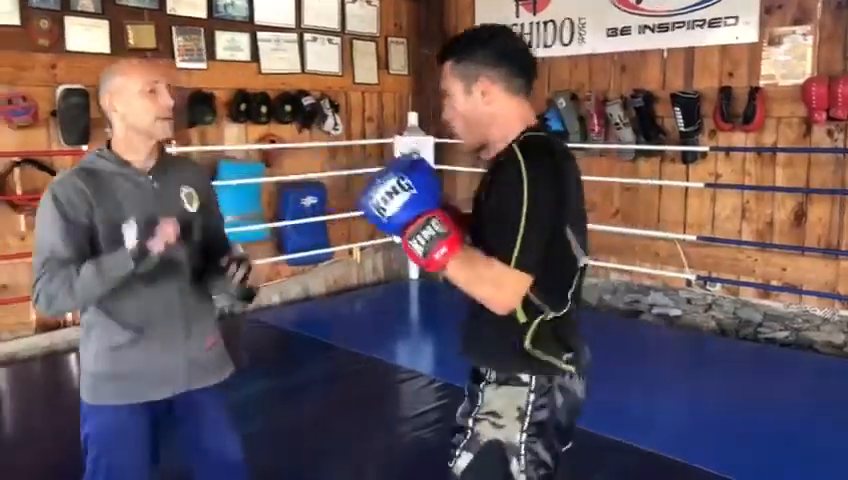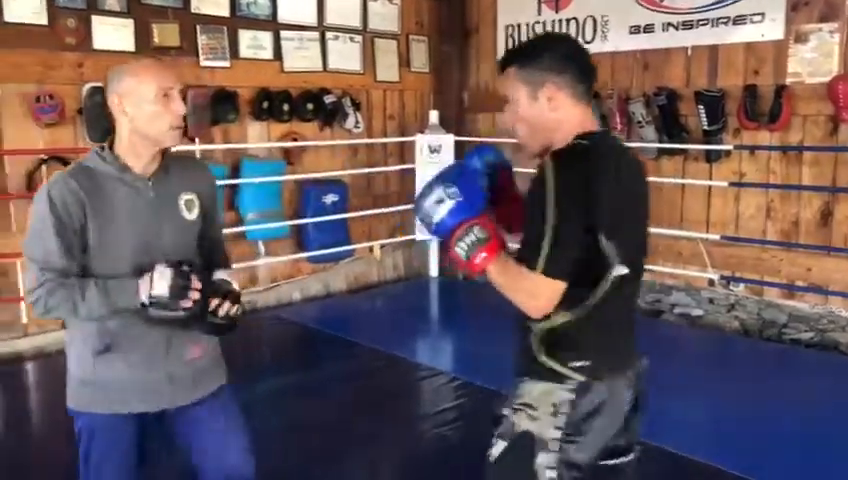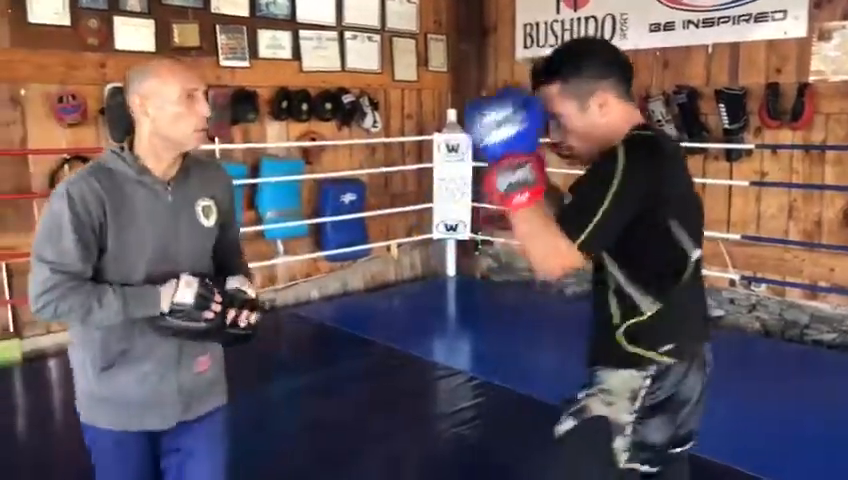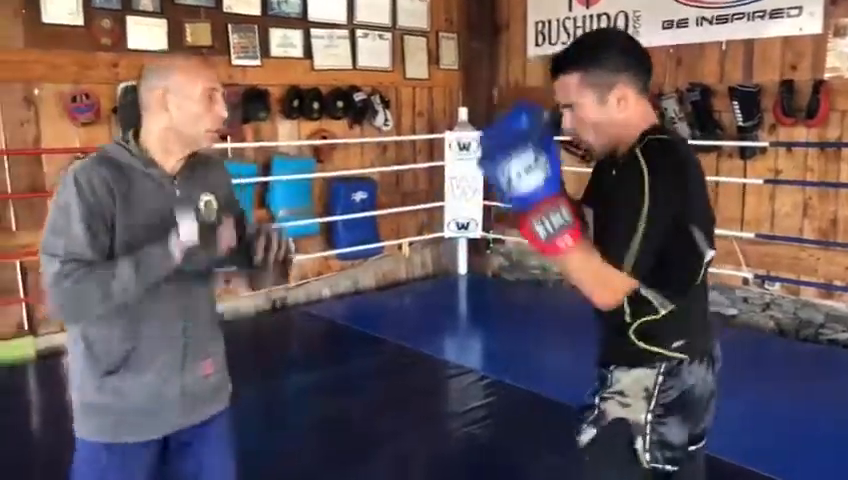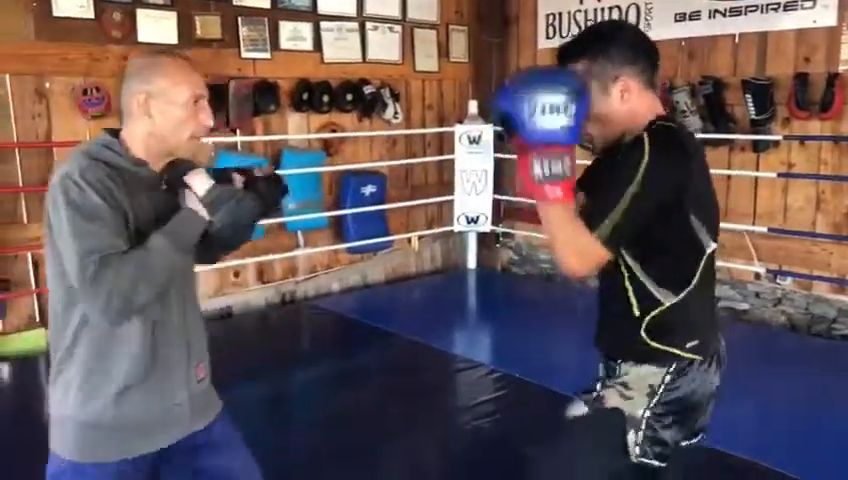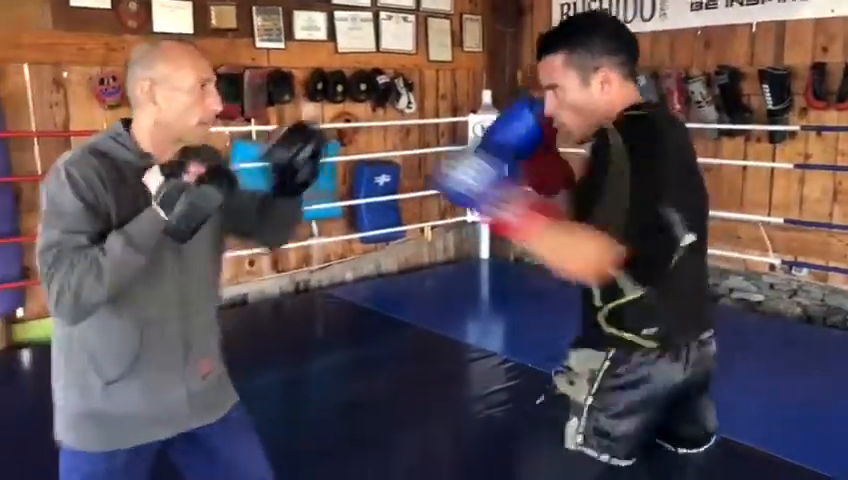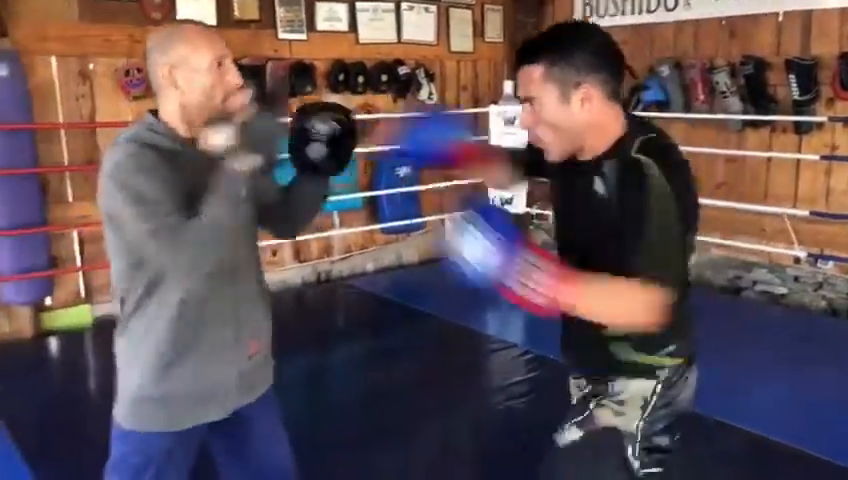
dt=0.2s
person 1, frame 1
left shoulder: (522, 166)
right shoulder: (546, 156)
left elbow: (501, 292)
left wrist: (425, 228)
right wrist: (441, 216)
left hip: (523, 383)
right hip: (551, 369)
person 1, frame 2
left shoulder: (565, 172)
right shoulder: (620, 162)
left elbow: (538, 296)
left wrist: (471, 236)
left hip: (568, 386)
right hip: (616, 373)
person 1, frame 3
left shoulder: (630, 164)
right shoulder: (648, 152)
left elbow: (551, 258)
right elbow: (570, 219)
left wrist: (510, 164)
right wrist: (525, 163)
left hip: (641, 371)
right hip: (677, 358)
person 1, frame 4
left shoulder: (651, 169)
right shoulder: (634, 157)
left elbow: (606, 287)
right elbow: (592, 231)
left wrist: (540, 206)
right wrist: (542, 190)
left hip: (653, 370)
right hip: (682, 359)
person 1, frame 5
left shoulder: (655, 154)
right shoulder: (629, 149)
left elbow: (578, 261)
right elbow: (589, 212)
left hip: (659, 368)
right hip: (688, 357)
person 1, frame 6
left shoulder: (632, 146)
right shoulder: (647, 133)
left elbow: (589, 257)
right elbow: (592, 222)
left wrist: (506, 202)
left hip: (627, 356)
person 1, frame 7
left shoulder: (646, 174)
right shoulder: (581, 150)
left elbow: (642, 307)
right elbow: (509, 170)
left wrist: (532, 276)
left hip: (638, 376)
person 2, frame 1
left shoulder: (190, 176)
right shoulder: (73, 190)
right elbow: (49, 290)
left wrist: (231, 267)
right wrist: (131, 254)
left hip: (197, 362)
right hip: (121, 376)
person 2, frame 2
left shoulder: (196, 178)
right shoulder: (67, 193)
right elbow: (44, 292)
left wrist: (221, 285)
right wrist: (139, 290)
left hip: (193, 369)
right hip: (108, 381)
person 2, frame 3
left shoulder: (214, 181)
right shoulder: (86, 192)
right elbow: (49, 297)
left wrist: (239, 289)
right wrist: (158, 299)
left hip: (198, 386)
right hip: (117, 394)
person 2, frame 4
left shoulder: (209, 176)
right shoulder: (91, 181)
left elbow: (232, 247)
right elbow: (66, 295)
left wrist: (261, 253)
right wrist: (172, 251)
left hip: (200, 389)
right hip: (119, 398)
person 2, frame 5
left shoulder: (178, 179)
right shoulder: (83, 181)
left elbow: (206, 249)
right elbow: (108, 294)
left wrist: (243, 208)
right wrist: (196, 214)
left hip: (186, 395)
right hip: (106, 415)
person 2, frame 6
left shoulder: (197, 167)
right shoulder: (81, 173)
left elbow: (268, 230)
right elbow: (68, 294)
left wrist: (291, 184)
right wrist: (160, 215)
left hip: (200, 389)
right hip: (109, 406)
person 2, frame 7
left shoulder: (225, 154)
right shoulder: (132, 163)
left elbow: (285, 221)
right elbow: (195, 261)
right wrist: (243, 166)
left hip: (241, 371)
right hip: (165, 386)
